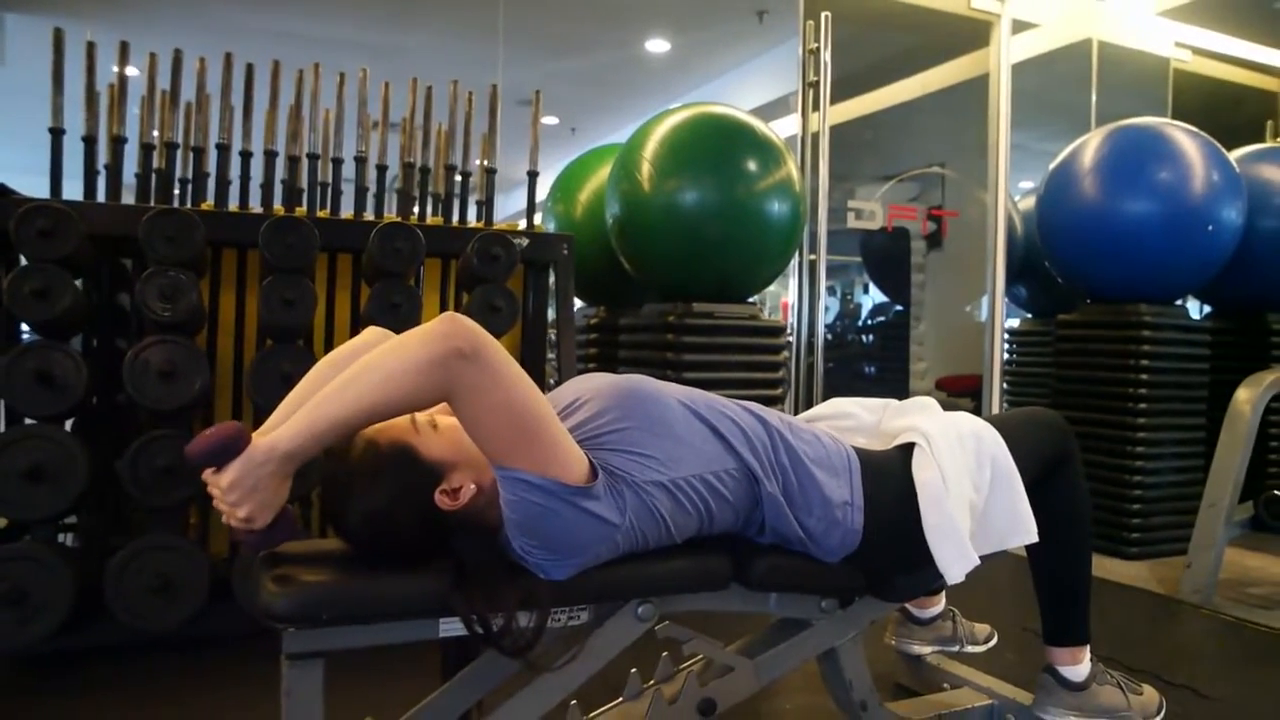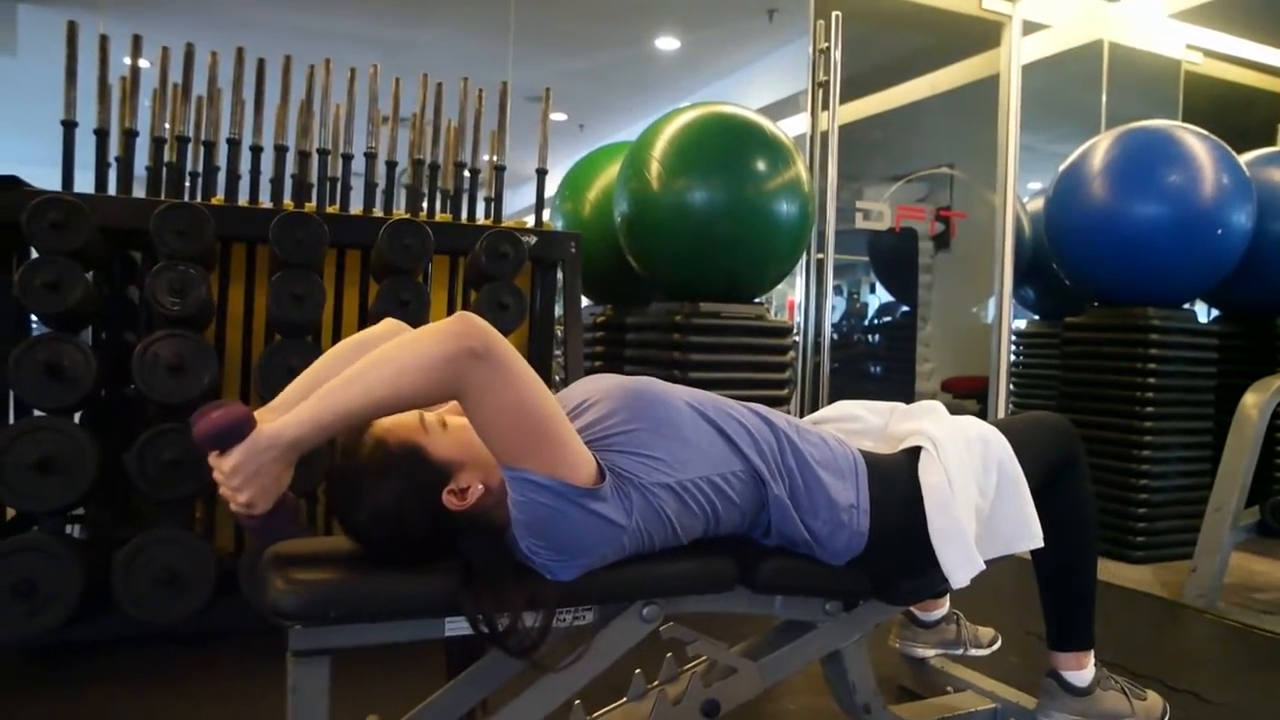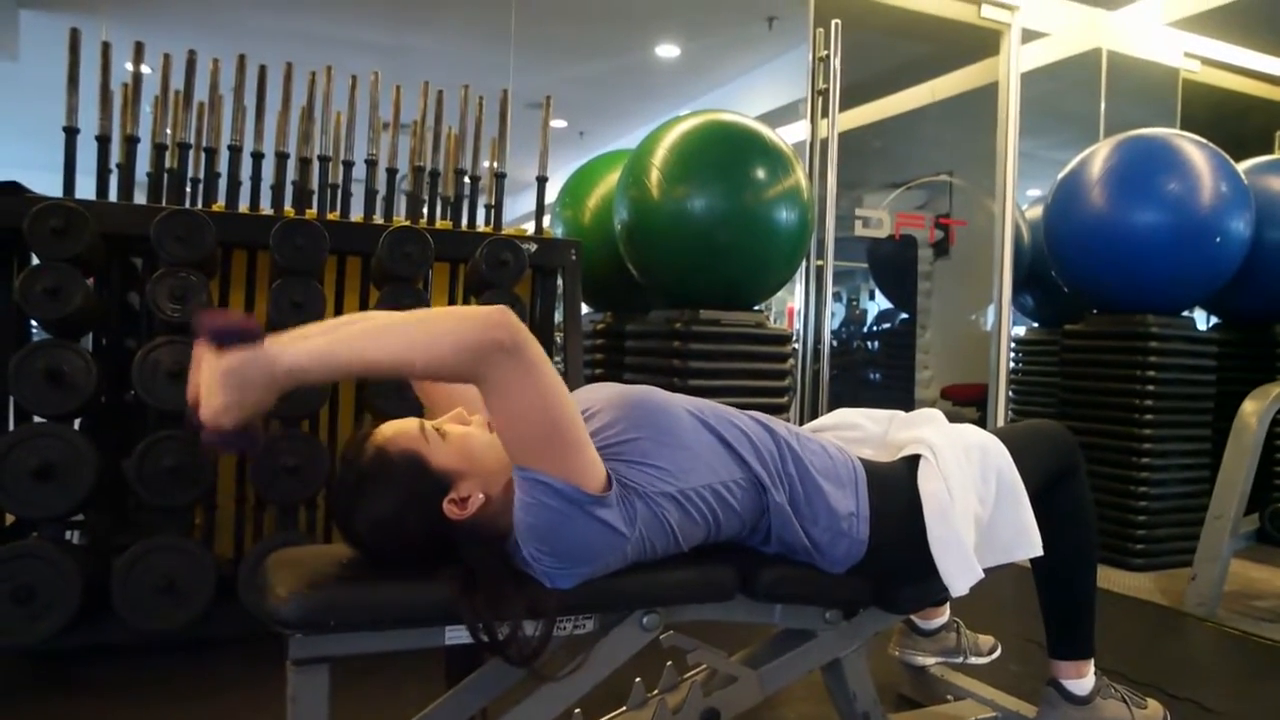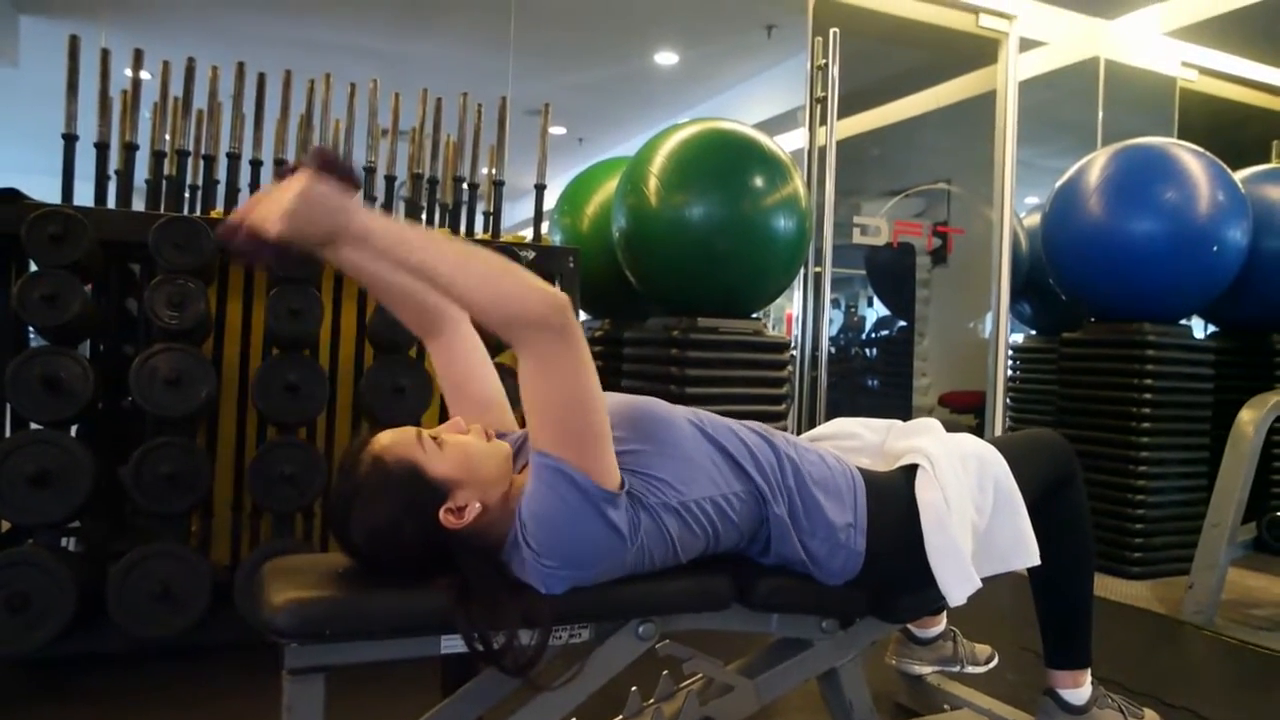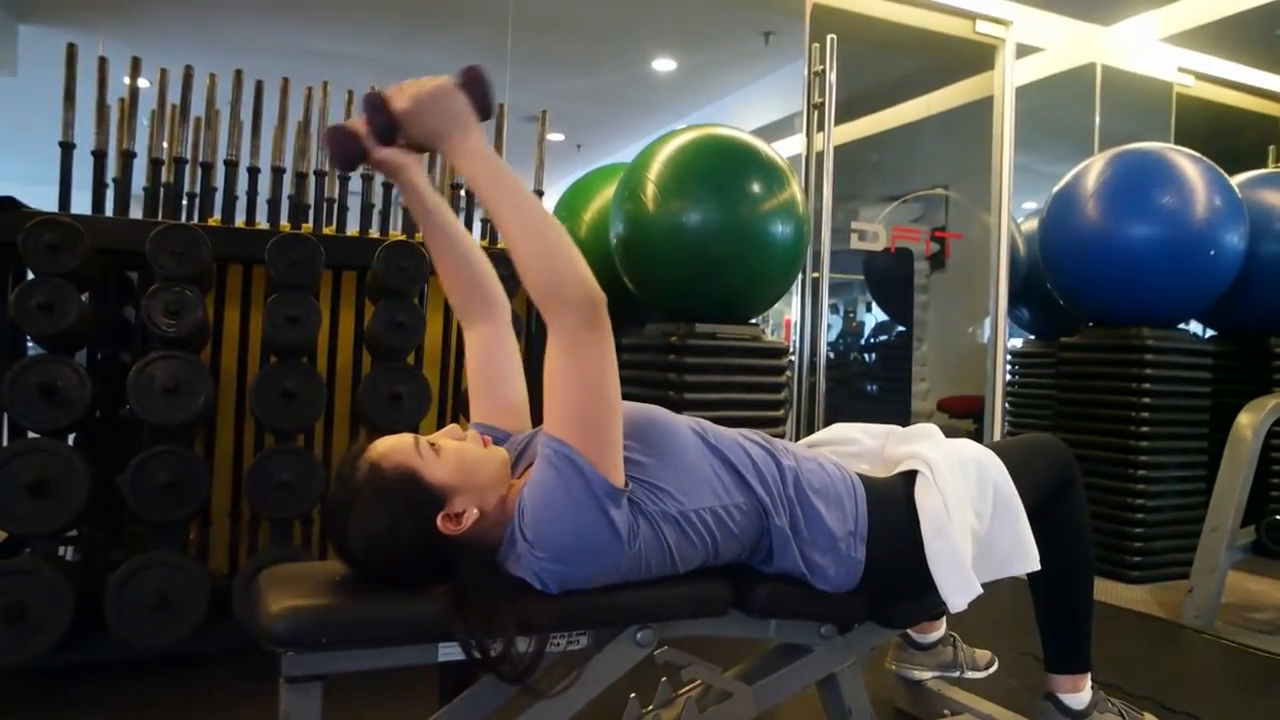
dt=0.3s
person 1, frame 1
left shoulder: (489, 476)
right shoulder: (553, 517)
left elbow: (380, 342)
right elbow: (453, 343)
left wrist: (264, 435)
right wrist: (274, 457)
right hip: (848, 508)
left knee: (920, 416)
right knee: (1046, 436)
left ankle: (924, 616)
person 1, frame 2
left shoulder: (511, 486)
right shoulder: (560, 518)
left elbow: (396, 333)
right elbow: (466, 342)
left wrist: (268, 417)
right wrist: (279, 443)
right hip: (855, 510)
left knee: (927, 421)
right knee: (1053, 440)
left ankle: (928, 619)
person 1, frame 3
left shoulder: (501, 484)
right shoulder: (558, 527)
left elbow: (452, 352)
right elbow: (497, 338)
left wrist: (270, 356)
right wrist: (271, 360)
right hip: (849, 517)
left knee: (924, 428)
right knee: (1052, 448)
left ankle: (928, 626)
person 1, frame 4
left shoulder: (509, 476)
right shoulder: (560, 529)
left elbow: (445, 326)
right elbow: (546, 317)
left wrist: (340, 237)
right wrist: (347, 217)
right hip: (851, 530)
left knee: (916, 441)
right knee: (1048, 458)
left ankle: (924, 636)
person 1, frame 5
left shoulder: (506, 472)
right shoulder: (562, 528)
left elbow: (483, 313)
right elbow: (577, 310)
left wrist: (411, 180)
right wrist: (464, 144)
right hip: (849, 535)
left knee: (924, 443)
right knee: (1050, 462)
left ankle: (924, 638)
